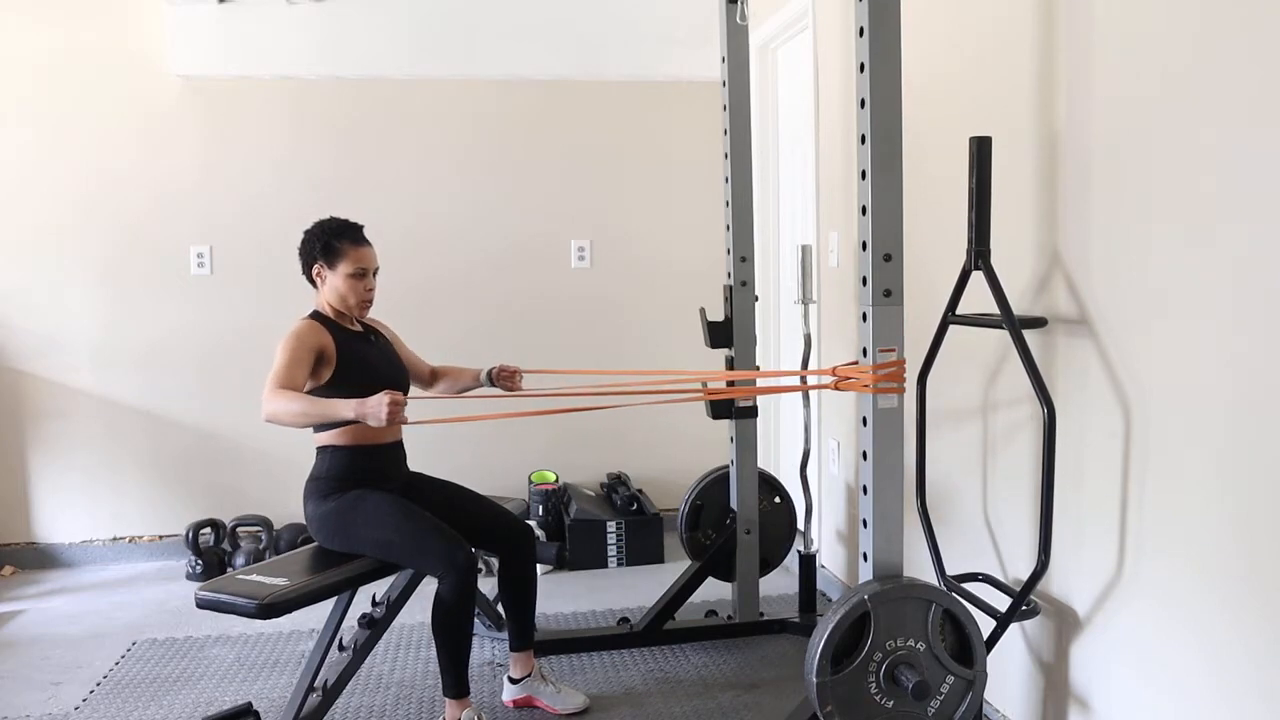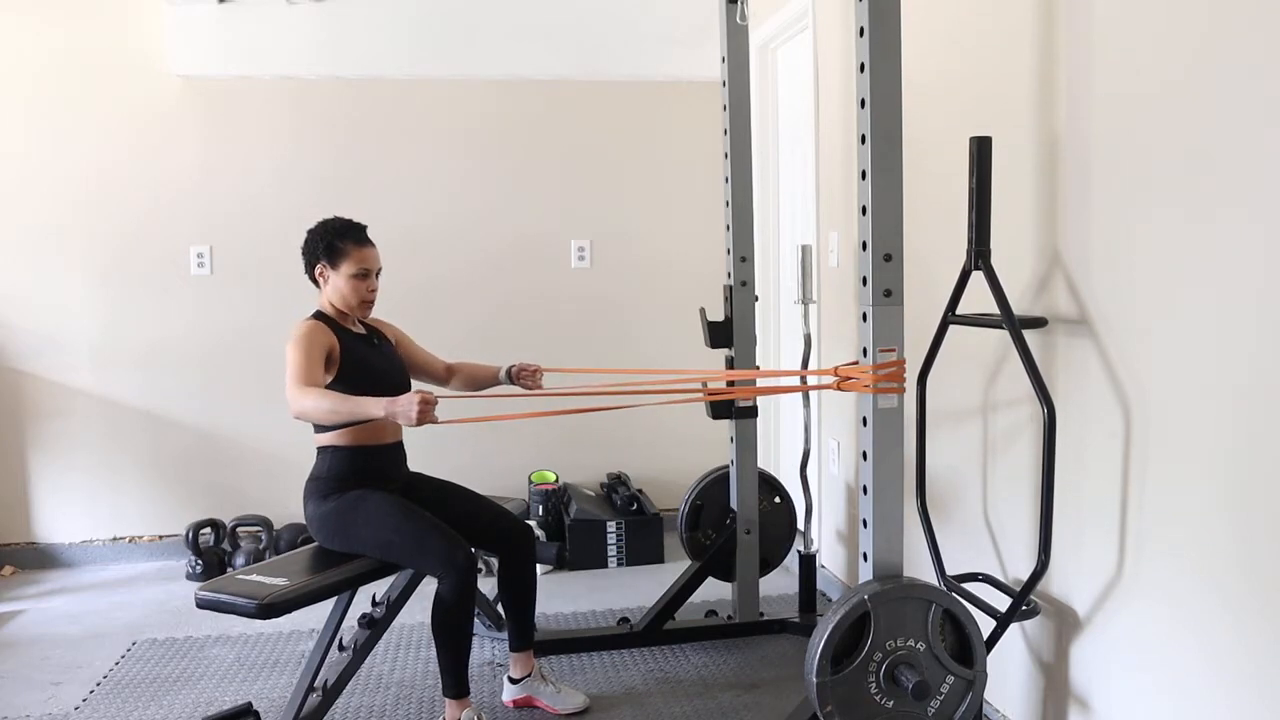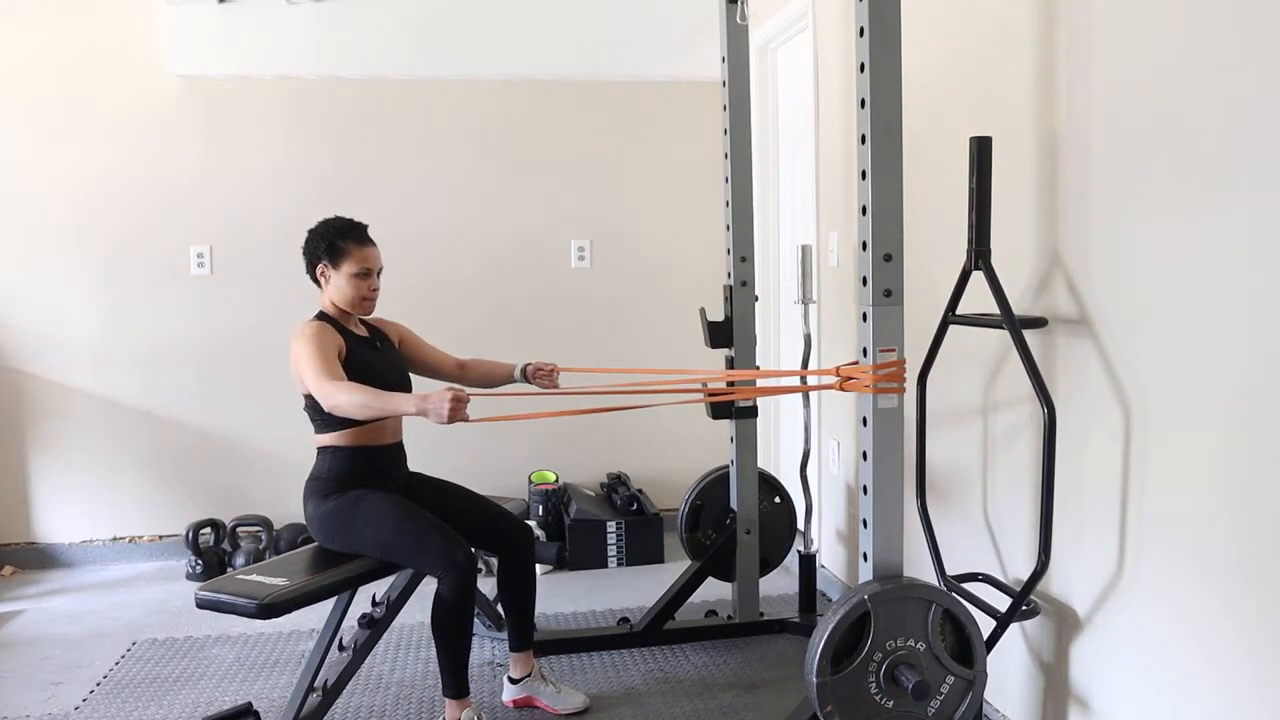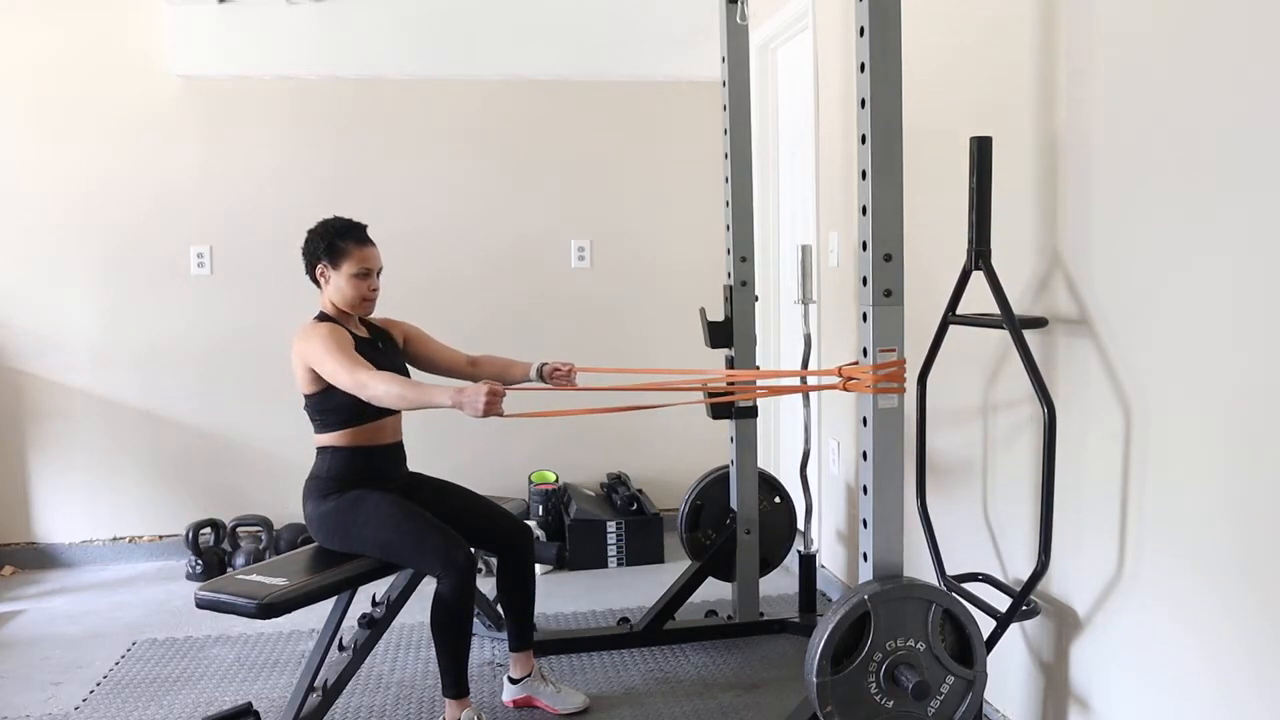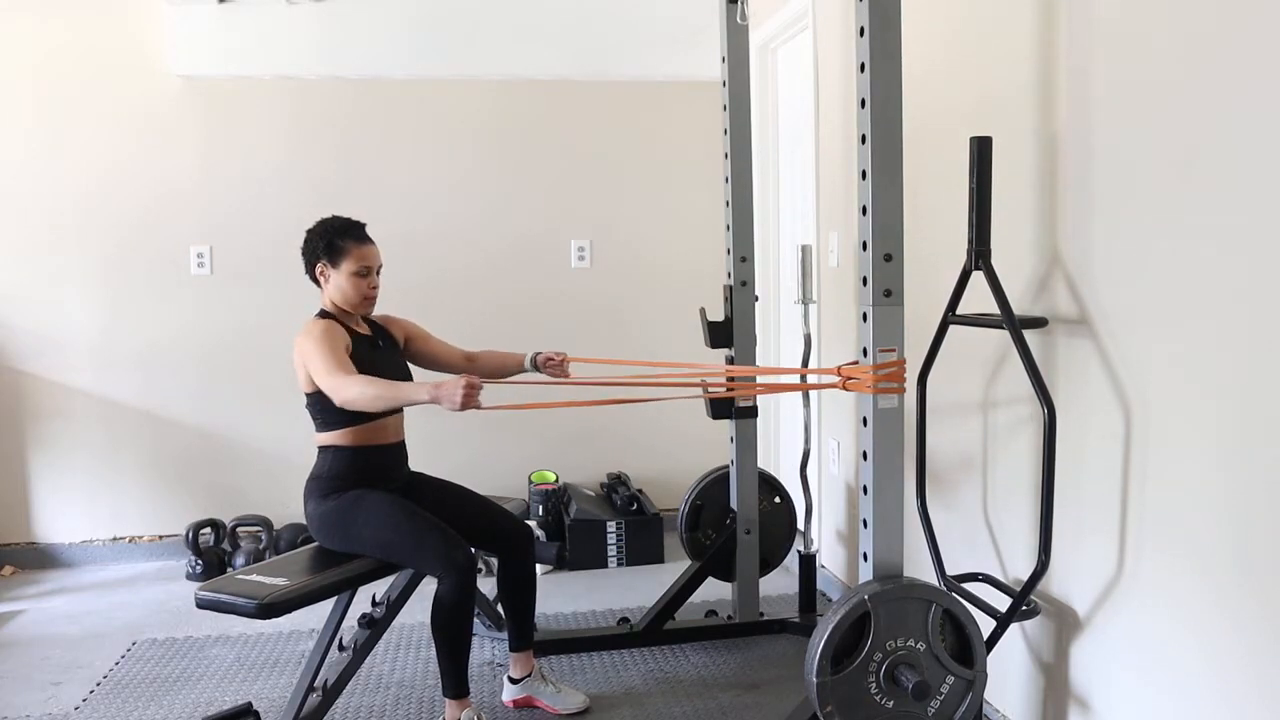
dt=0.4s
person 1, frame 1
left shoulder: (375, 332)
right shoulder: (308, 334)
left elbow: (431, 378)
right elbow: (274, 405)
left wrist: (486, 377)
right wrist: (358, 409)
left hip: (396, 479)
right hip: (342, 494)
left knee: (516, 536)
right knee: (456, 561)
left ankle: (522, 677)
person 1, frame 2
left shoulder: (381, 333)
right shoulder: (312, 335)
left elbow: (446, 373)
right elbow: (302, 401)
left wrist: (506, 374)
right wrist: (390, 406)
left hip: (396, 479)
right hip: (342, 495)
left knee: (516, 536)
right knee: (456, 561)
left ankle: (523, 676)
person 1, frame 3
left shoulder: (385, 333)
right shoulder: (314, 336)
left elbow: (456, 368)
right elbow: (334, 395)
left wrist: (521, 372)
right wrist: (419, 405)
left hip: (396, 480)
right hip: (341, 495)
left knee: (516, 536)
right knee: (455, 561)
left ankle: (523, 677)
person 1, frame 4
left shoulder: (388, 331)
right shoulder: (317, 338)
left elbow: (467, 364)
right elbow: (372, 388)
left wrist: (537, 371)
right wrist: (457, 398)
left hip: (395, 480)
right hip: (341, 496)
left knee: (514, 536)
right knee: (455, 561)
left ankle: (522, 676)
person 1, frame 5
left shoulder: (390, 328)
right shoulder: (321, 335)
left elbow: (465, 360)
right elbow: (349, 394)
left wrist: (529, 362)
right wrist: (435, 393)
left hip: (397, 480)
right hip: (343, 495)
left knee: (515, 537)
right knee: (455, 562)
left ankle: (522, 677)
